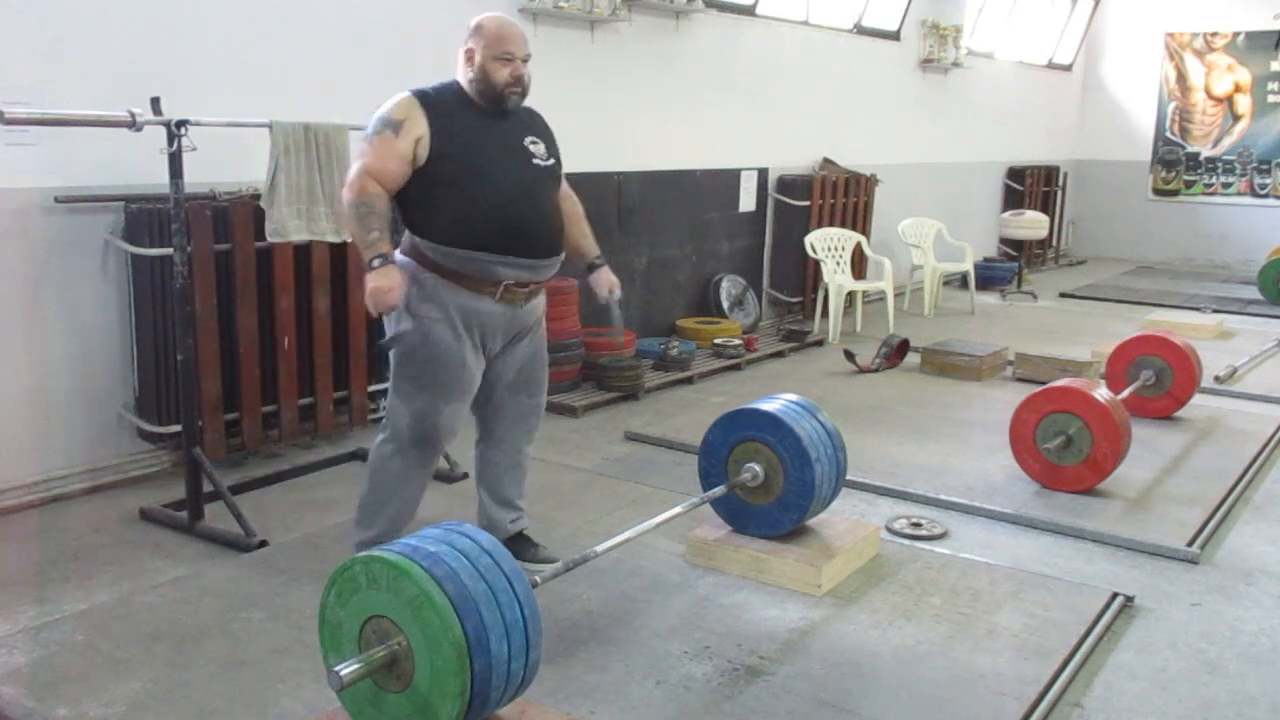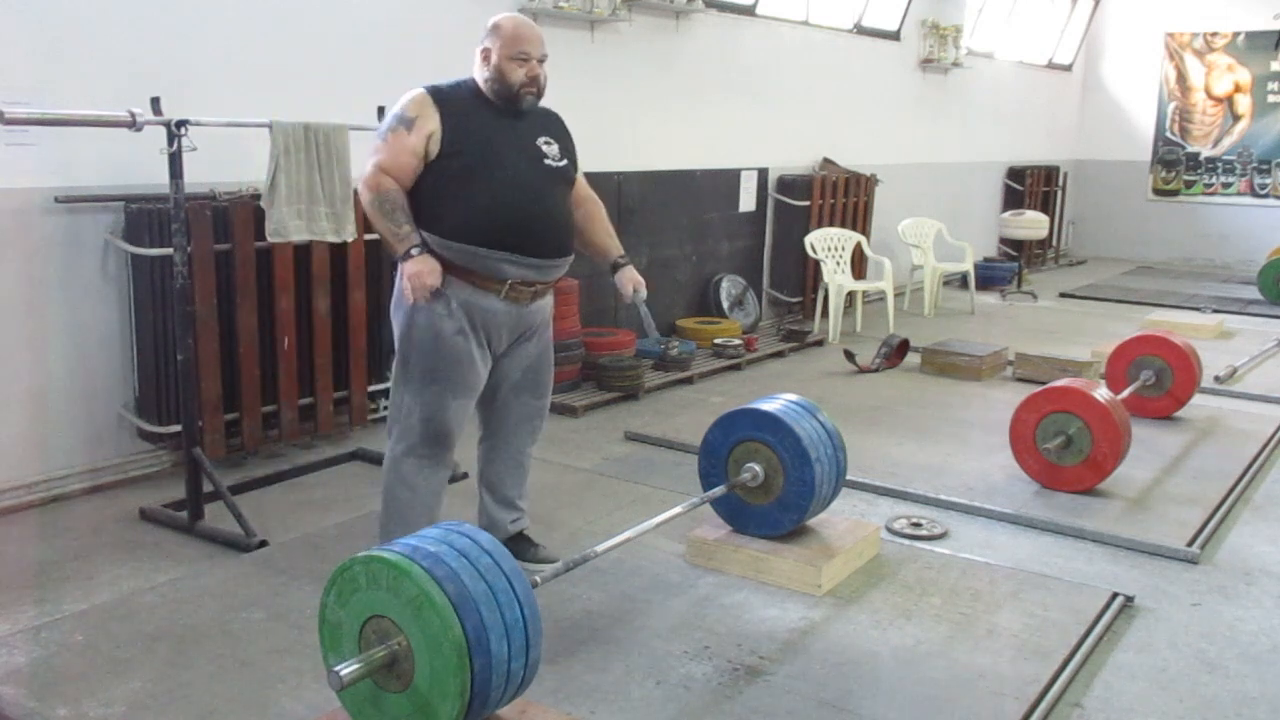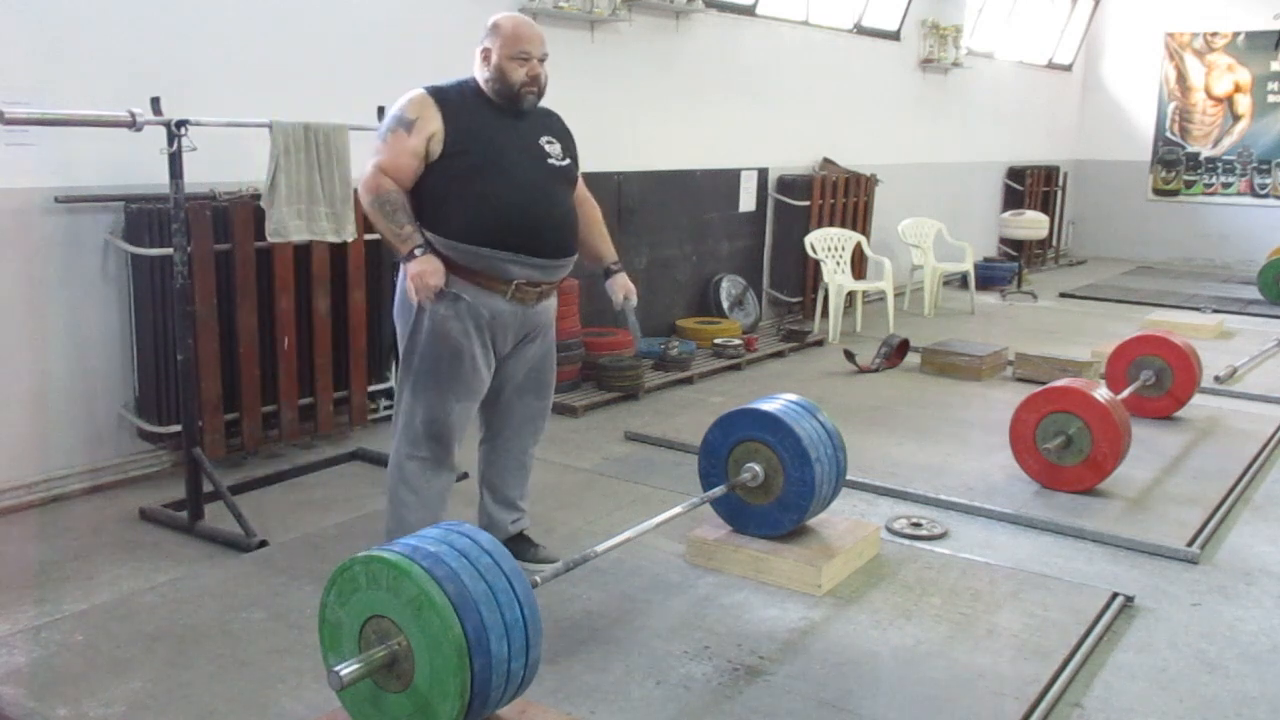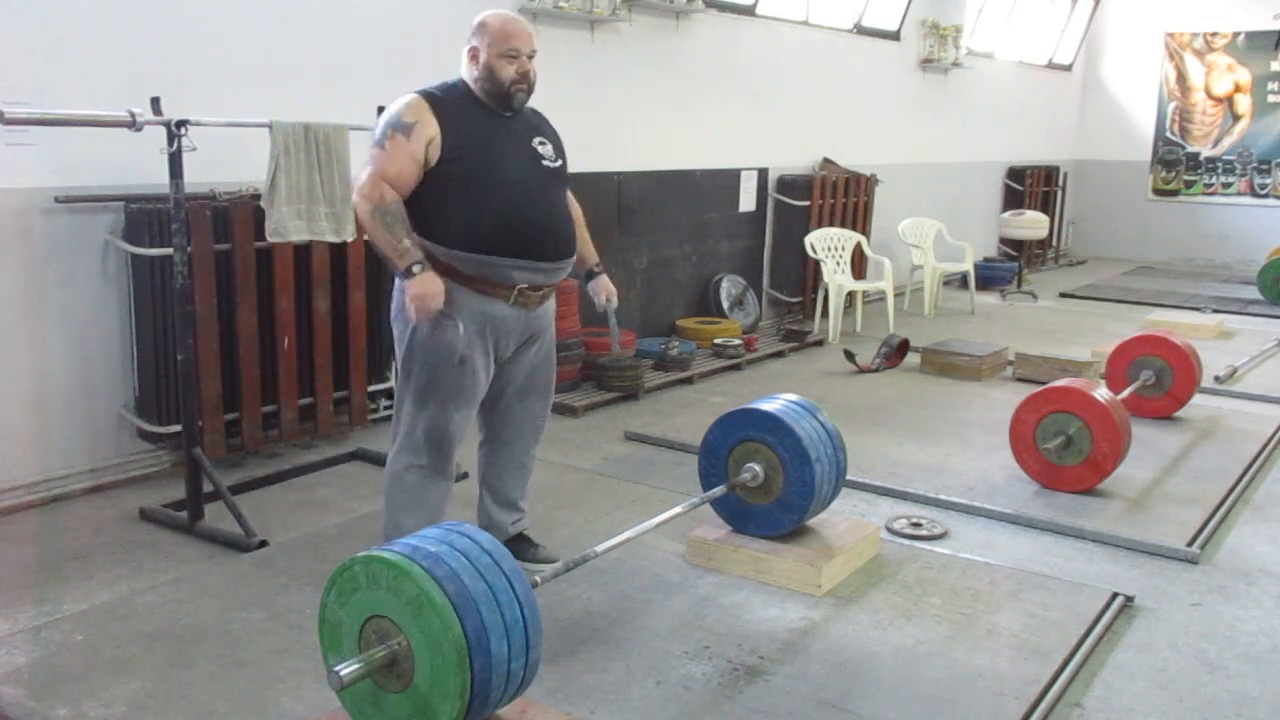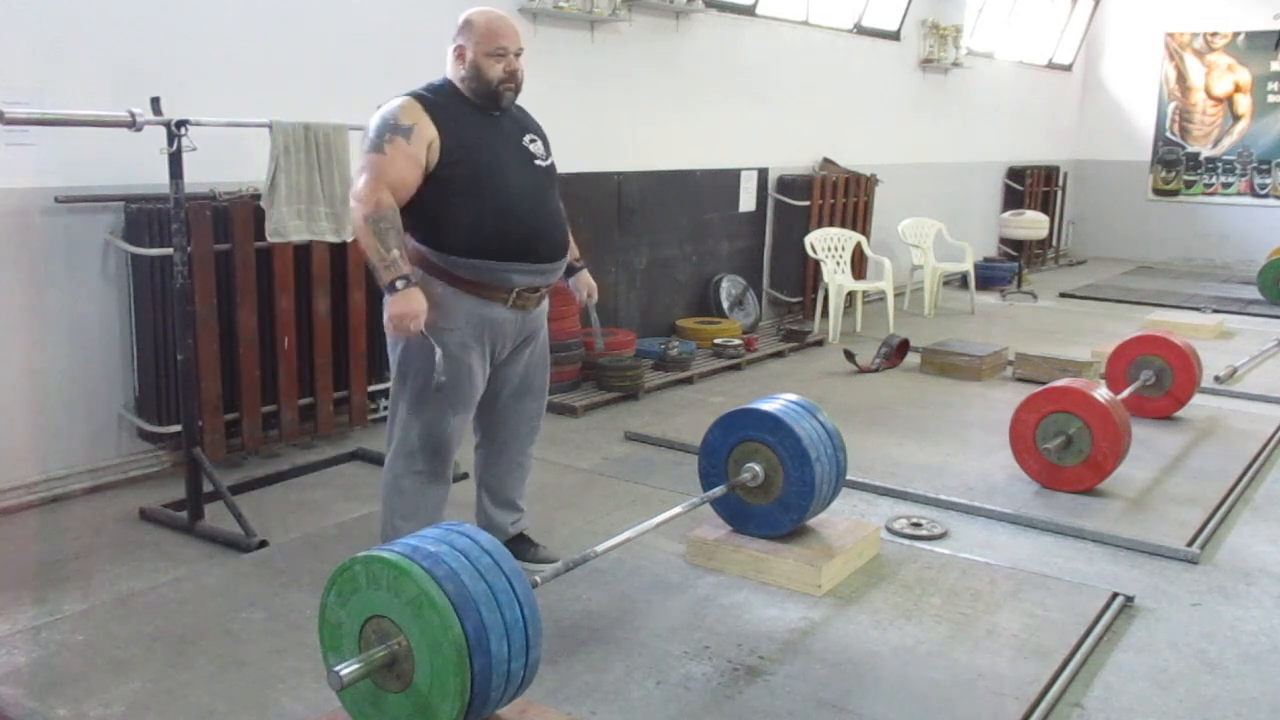
dt=0.2s
person 1, frame 1
left shoulder: (533, 124)
right shoulder: (417, 114)
left elbow: (560, 200)
right elbow: (364, 187)
left wrist: (594, 263)
right wrist: (380, 262)
left hip: (522, 306)
right hip: (445, 302)
left knee: (514, 426)
right knee: (420, 428)
left ankle: (504, 530)
right ankle: (372, 547)
person 1, frame 2
left shoulder: (551, 126)
right shoulder: (431, 110)
left elbow: (579, 202)
right elbow: (378, 181)
left wrist: (619, 262)
right wrist: (411, 252)
left hip: (531, 306)
right hip: (453, 299)
left knee: (517, 426)
right knee: (429, 430)
left ankle: (504, 530)
person 1, frame 3
left shoulder: (551, 126)
right shoulder: (432, 110)
left elbow: (578, 203)
right elbow: (378, 181)
left wrist: (612, 268)
right wrist: (415, 252)
left hip: (534, 306)
right hip: (455, 299)
left knee: (518, 428)
right knee: (431, 435)
left ankle: (504, 531)
person 1, frame 4
left shoulder: (538, 126)
right shoulder: (425, 114)
left elbow: (563, 204)
right elbow: (374, 192)
left wrist: (593, 270)
right wrist: (414, 269)
left hip: (532, 309)
right hip: (454, 304)
left knee: (518, 430)
right knee: (430, 439)
left ankle: (505, 532)
person 1, frame 5
left shoulder: (523, 122)
right shoulder: (415, 118)
left elbow: (546, 203)
right elbow: (372, 200)
left wrist: (574, 266)
right wrist: (399, 284)
left hip: (525, 310)
right hip: (450, 308)
left knee: (514, 431)
right knee: (428, 442)
left ankle: (504, 533)
